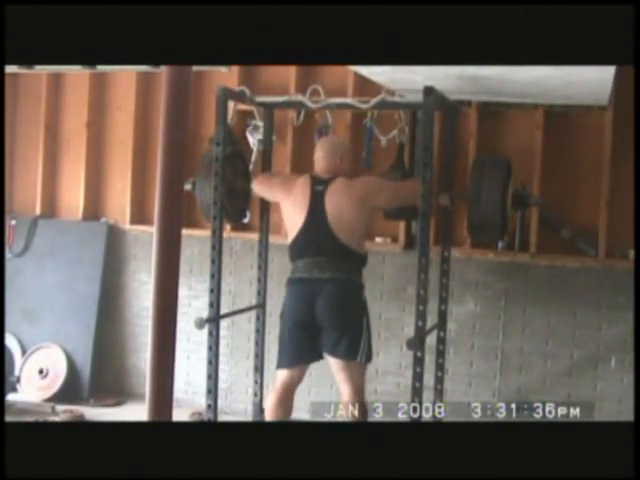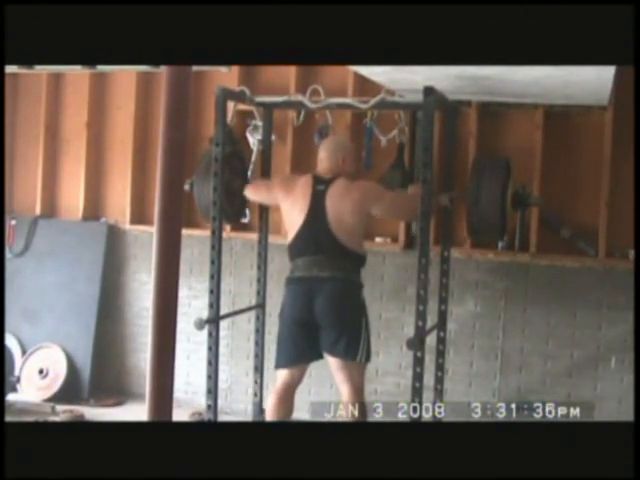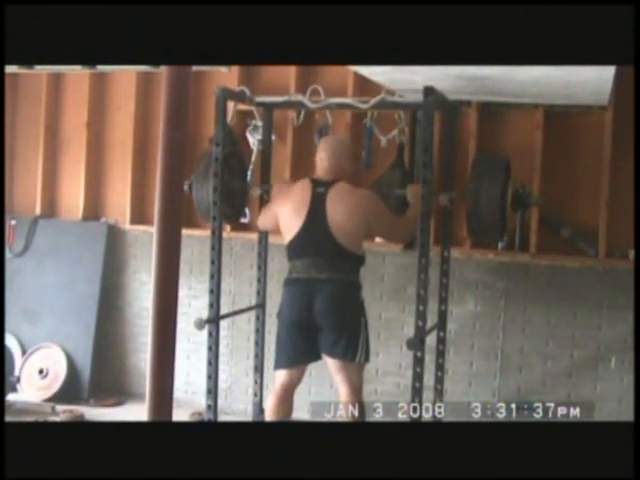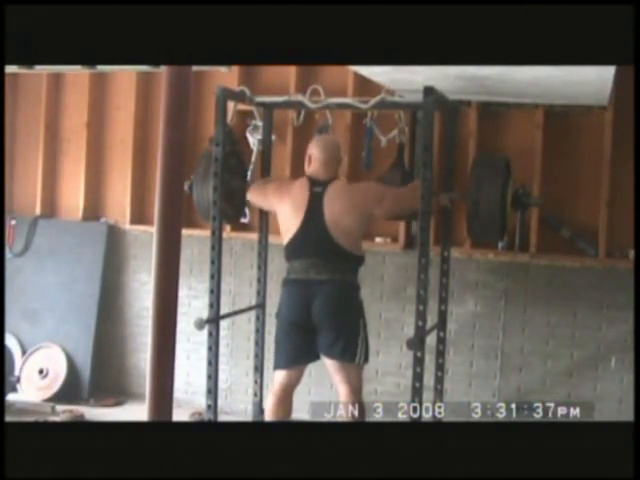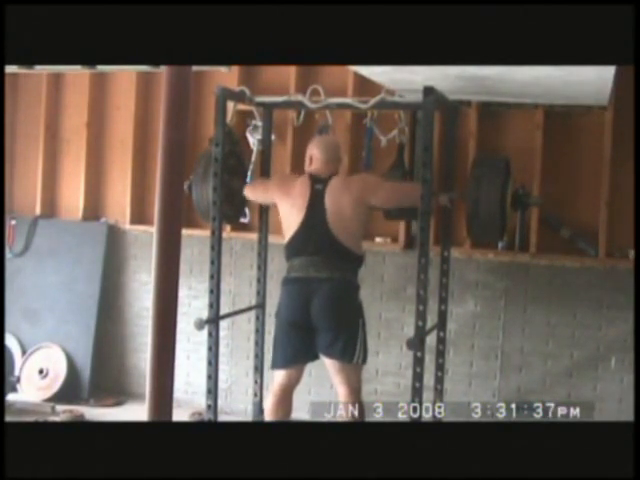
dt=0.4s
person 1, frame 1
left shoulder: (290, 188)
right shoulder: (360, 190)
left elbow: (258, 182)
right elbow: (415, 191)
right wrist: (423, 186)
left hip: (299, 293)
right hip: (342, 295)
left knee: (285, 381)
right knee: (351, 388)
person 1, frame 2
left shoulder: (290, 188)
right shoulder: (361, 193)
left elbow: (251, 190)
right elbow: (413, 207)
right wrist: (417, 194)
left hip: (298, 293)
right hip: (341, 294)
left knee: (285, 381)
right knee: (351, 387)
person 1, frame 3
left shoulder: (287, 194)
right shoulder: (361, 200)
left elbow: (263, 222)
right elbow: (403, 233)
right wrist: (416, 203)
left hip: (296, 294)
right hip: (339, 296)
left knee: (284, 382)
right knee: (350, 388)
person 1, frame 4
left shoulder: (284, 192)
right shoulder: (360, 195)
left elbow: (252, 192)
right elbow: (411, 199)
left hip: (295, 294)
right hip: (338, 296)
left knee: (283, 382)
right knee: (349, 388)
person 1, frame 5
left shoulder: (288, 187)
right shoulder: (359, 188)
left elbow: (250, 189)
right elbow: (414, 193)
left hip: (294, 293)
right hip: (338, 294)
left knee: (282, 382)
right knee: (348, 387)
